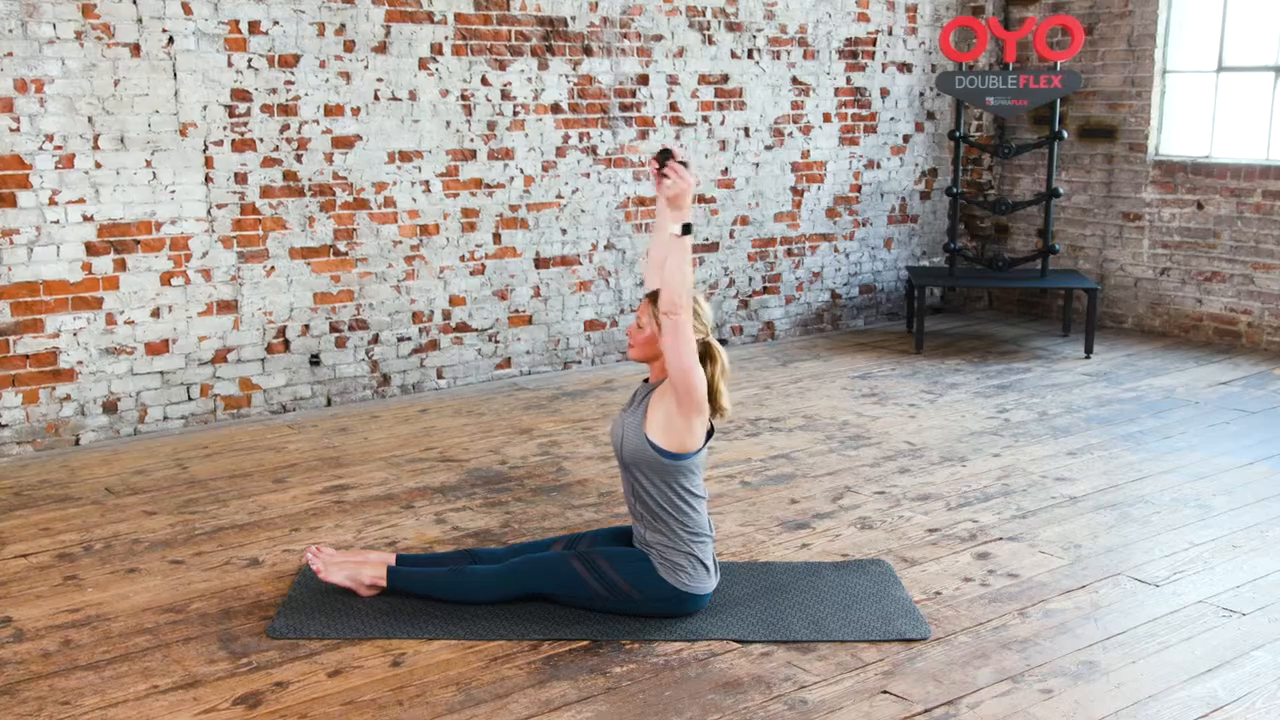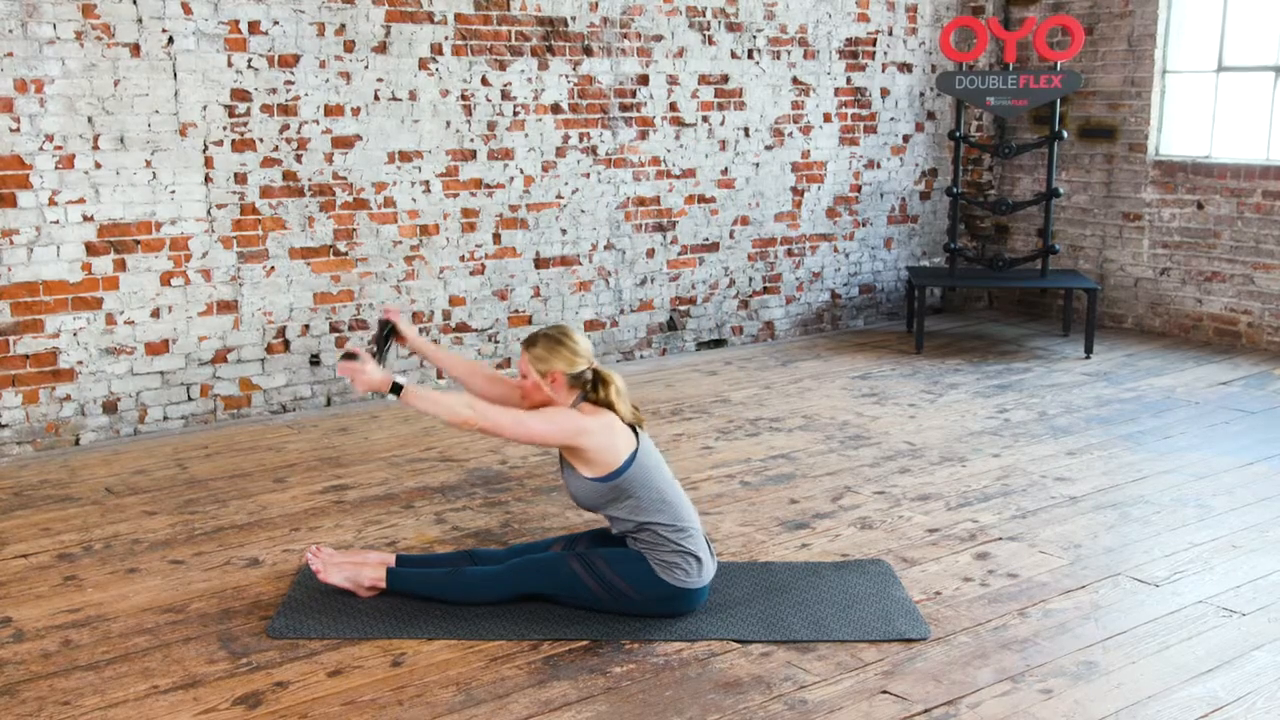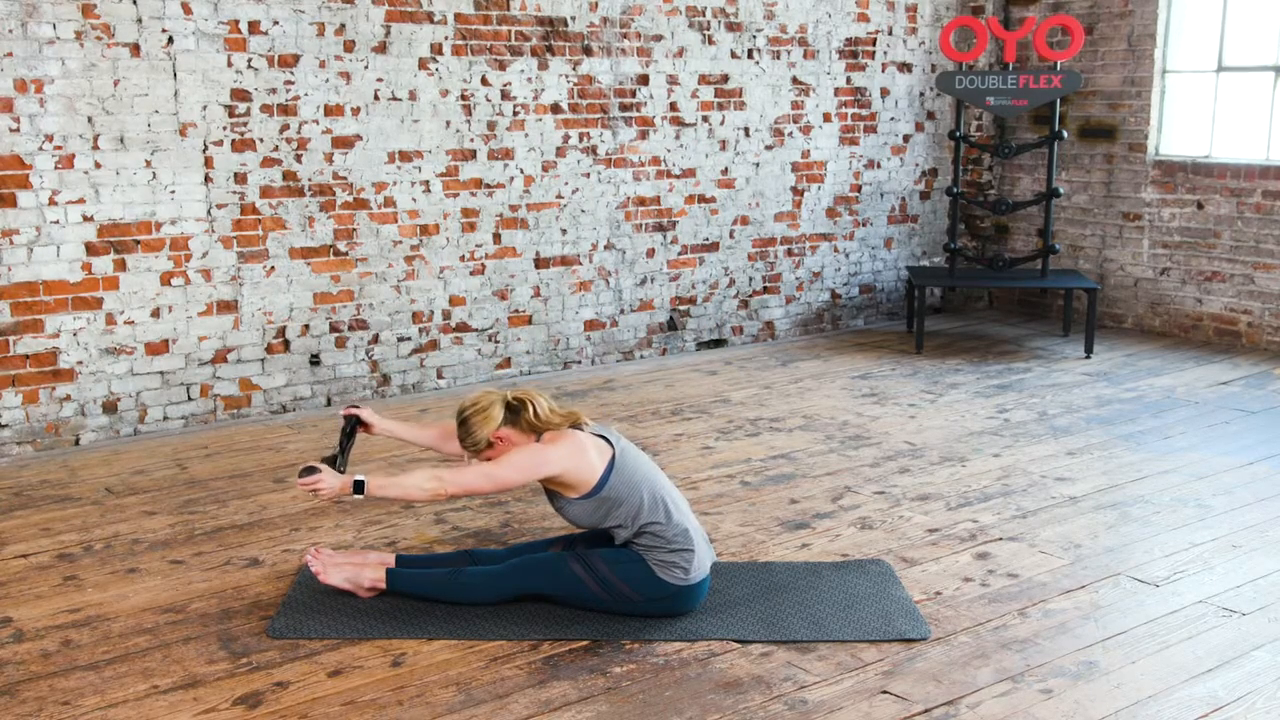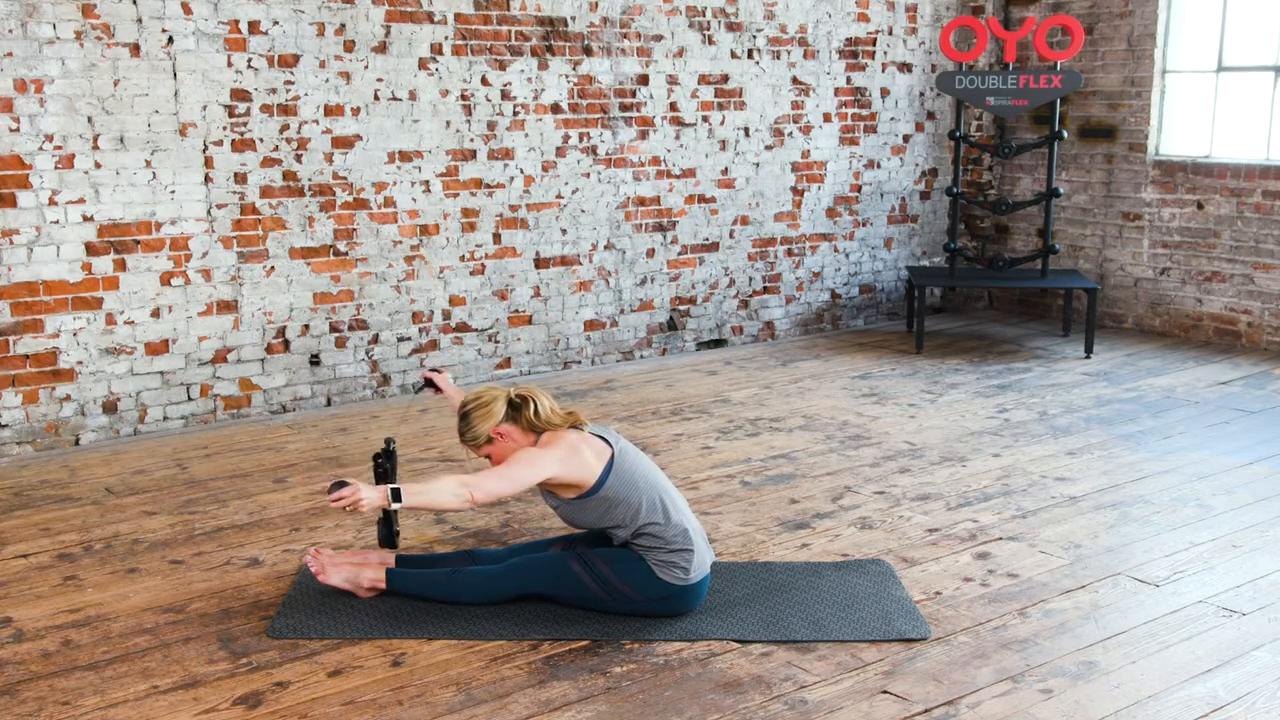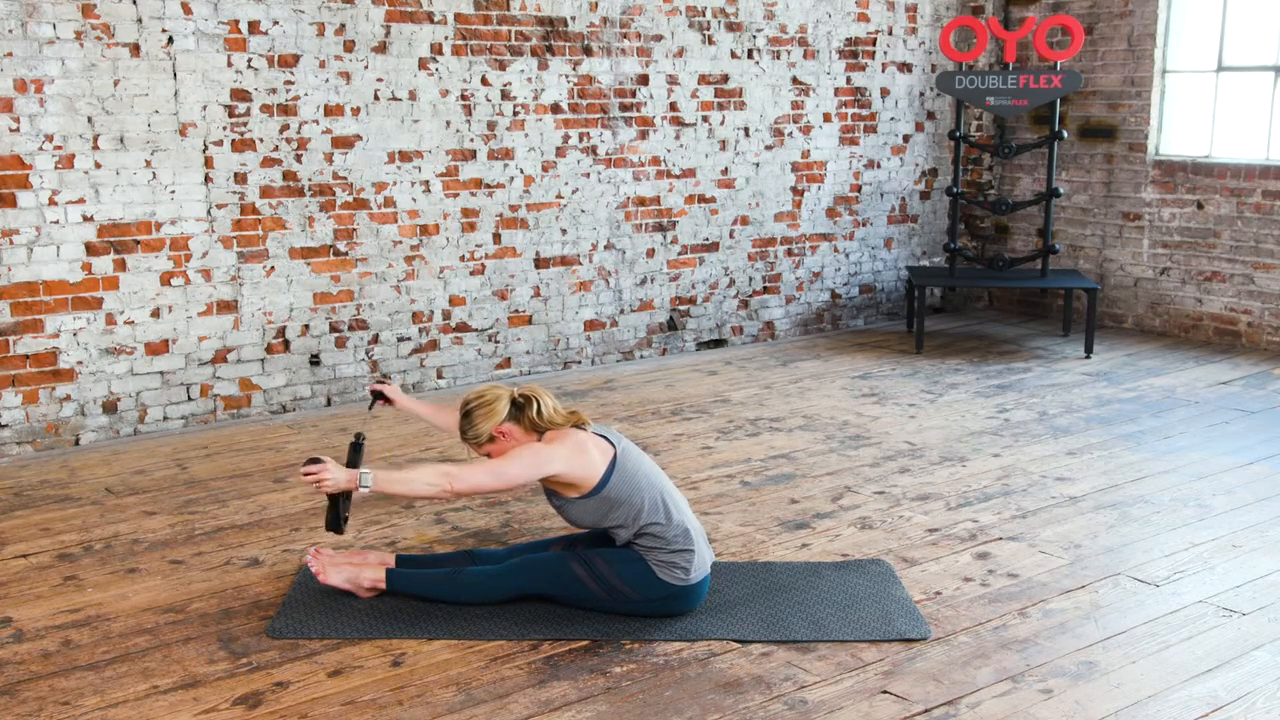
dt=1s
person 1, frame 1
left shoulder: (684, 401)
right shoulder: (660, 385)
left elbow: (675, 312)
right elbow: (660, 297)
left wrist: (680, 219)
right wrist: (665, 207)
left hip: (674, 579)
right hip: (654, 548)
left knee: (527, 576)
right knee: (516, 555)
left ankle: (377, 578)
right ankle: (383, 561)
person 1, frame 2
left shoulder: (582, 425)
right shoulder: (576, 402)
left elbow: (475, 416)
right elbow: (488, 384)
left wrist: (388, 383)
right wrist: (416, 341)
left hip: (671, 579)
right hip: (655, 551)
left knee: (523, 577)
right knee: (510, 558)
left ankle: (377, 577)
right ankle: (384, 562)
person 1, frame 3
left shoulder: (553, 452)
right shoulder: (552, 430)
left elbow: (443, 484)
right elbow: (454, 440)
left wrist: (350, 484)
right wrist: (382, 425)
left hip: (669, 577)
right hip: (650, 548)
left knee: (521, 577)
right knee: (501, 557)
left ankle: (377, 578)
right ankle: (383, 562)
person 1, frame 4
left shoulder: (552, 453)
right shoulder: (559, 433)
left elbow: (468, 491)
right elbow: (491, 416)
left wrist: (381, 495)
right wrist: (452, 393)
left hip: (669, 578)
right hip: (653, 549)
left knee: (522, 576)
right knee: (504, 557)
left ankle: (375, 579)
right ankle: (385, 561)
person 1, frame 5
left shoulder: (553, 452)
right shoulder: (558, 432)
left elbow: (449, 482)
right elbow: (465, 424)
left wrist: (354, 478)
right wrist: (406, 402)
left hip: (670, 579)
right hip: (654, 551)
left knee: (522, 576)
right knee: (507, 557)
left ankle: (376, 579)
right ankle: (385, 561)
